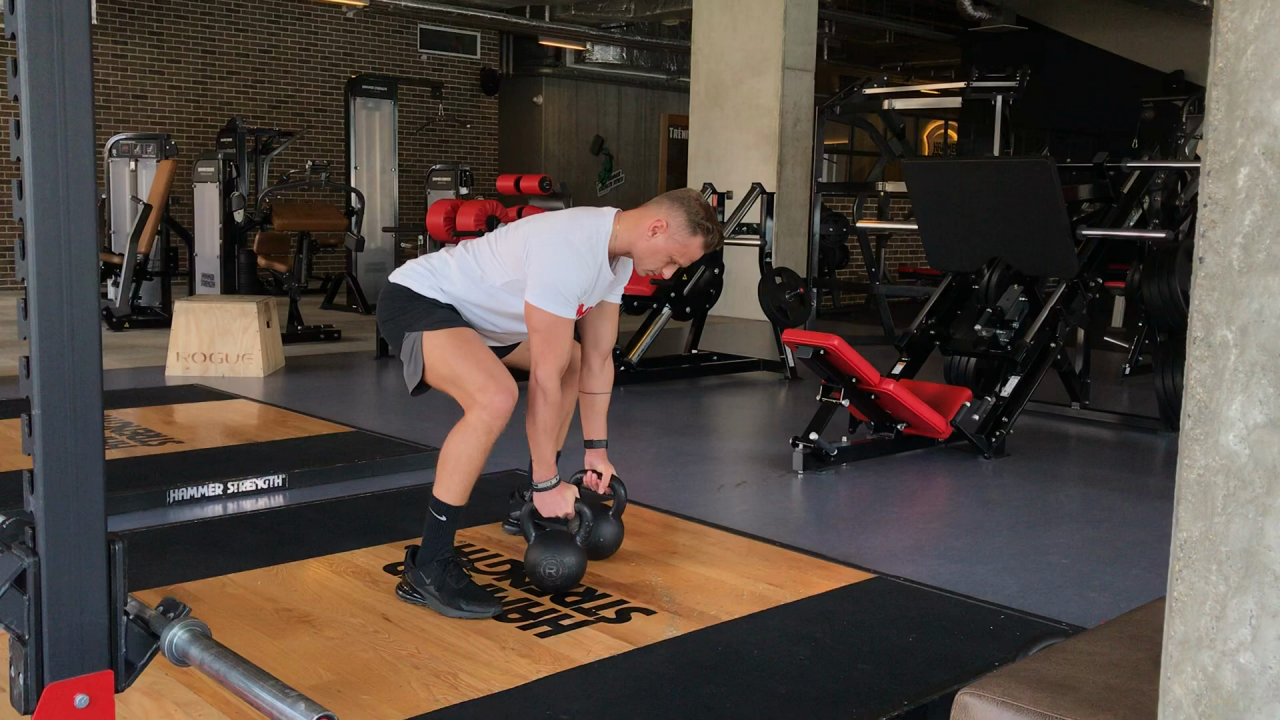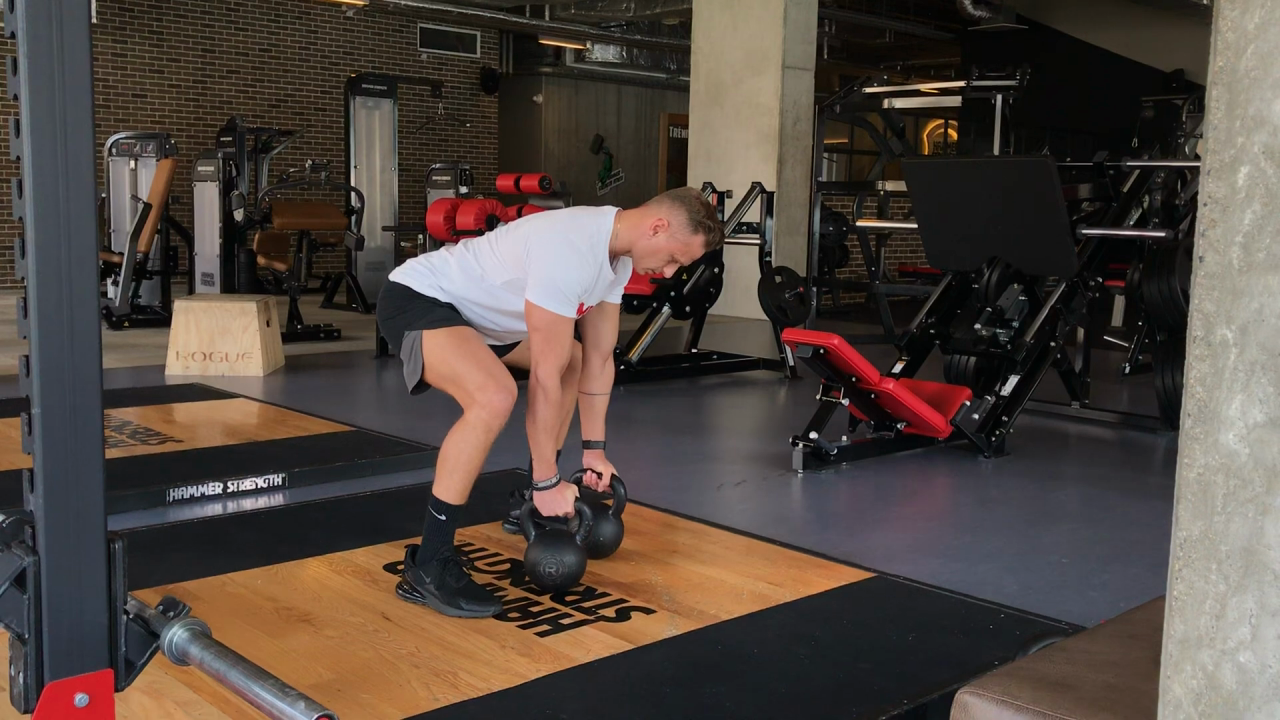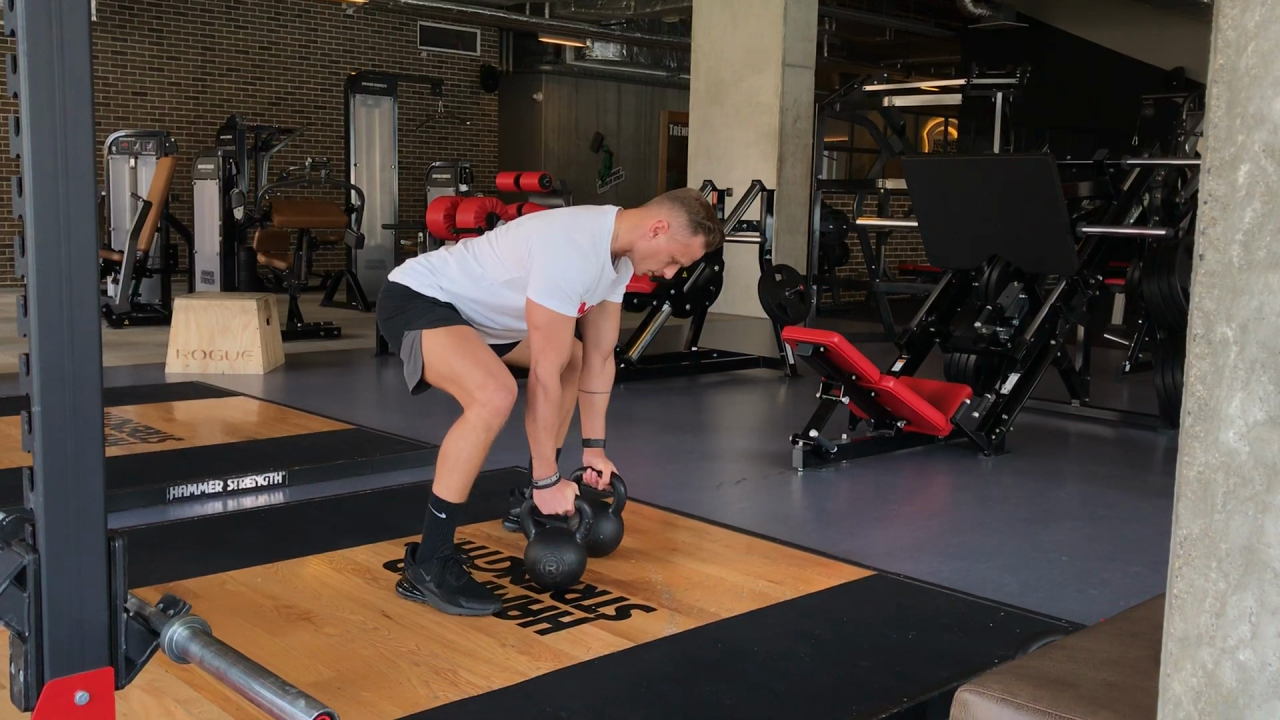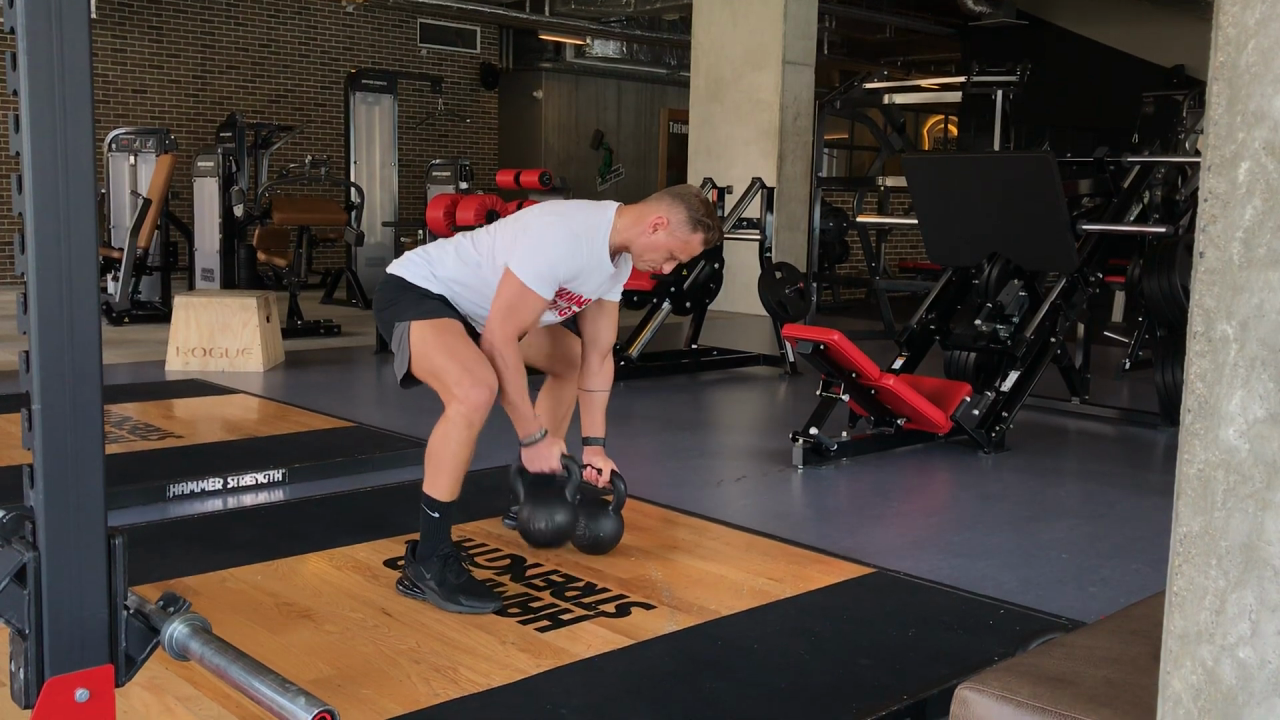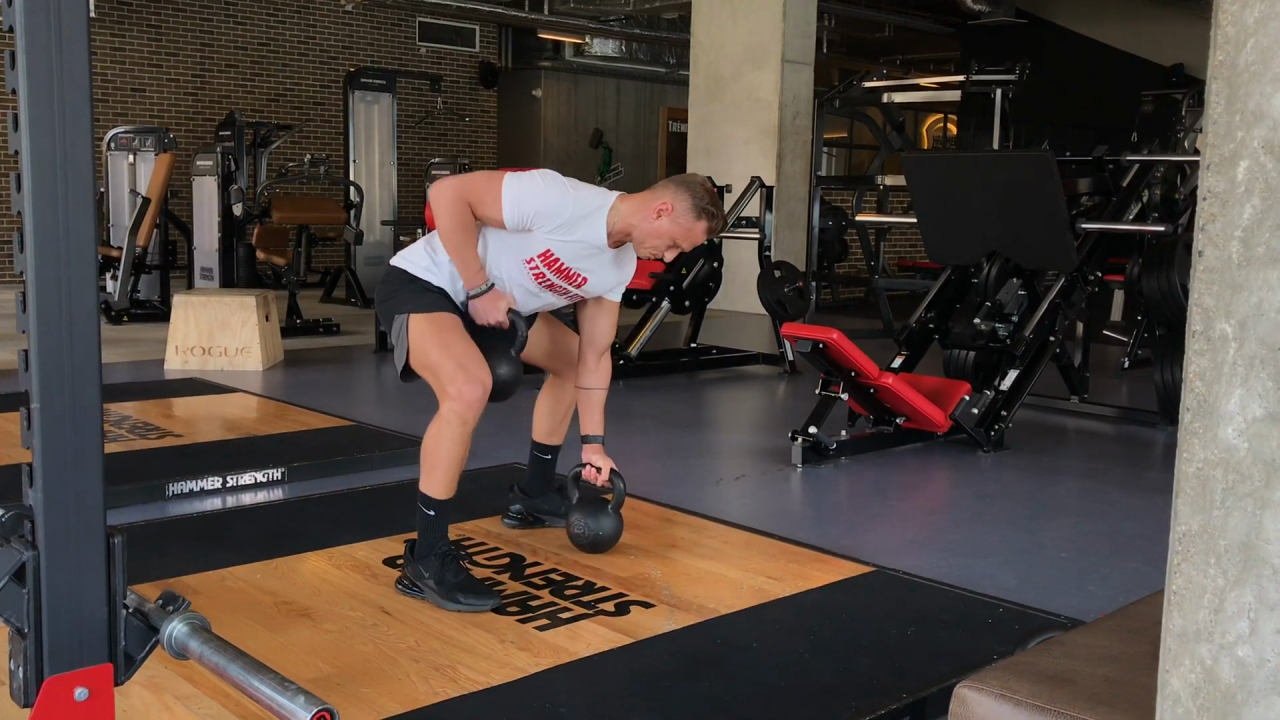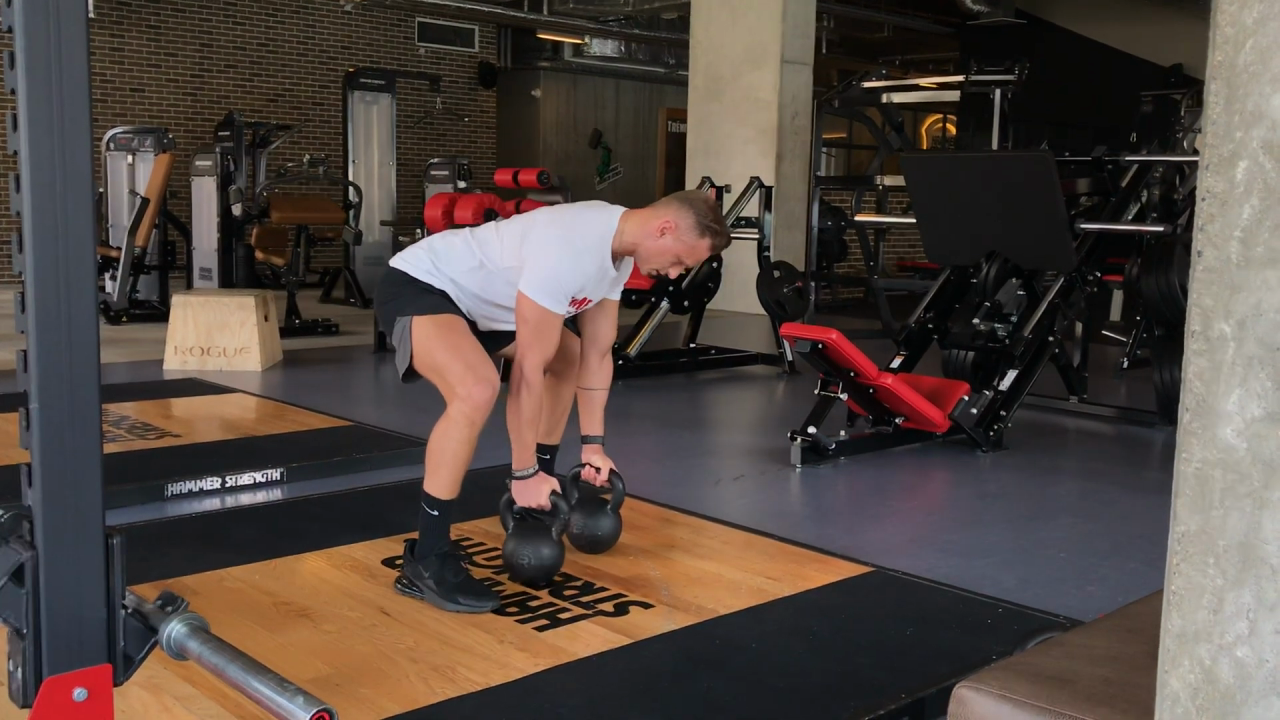
dt=0.7s
person 1, frame 1
left shoulder: (616, 252)
right shoulder: (570, 251)
left elbow: (597, 358)
right elbow: (545, 379)
left wrist: (597, 449)
right wrist: (548, 482)
left hip: (472, 306)
right hip: (417, 298)
left knee: (572, 359)
right knee: (494, 397)
left ankle: (528, 502)
right ankle: (429, 567)
person 1, frame 2
left shoulder: (616, 251)
right shoulder: (571, 250)
left elbow: (598, 358)
right elbow: (545, 377)
left wrist: (594, 449)
right wrist: (548, 481)
left hip: (469, 305)
right hip: (417, 296)
left knee: (572, 359)
right knee: (494, 396)
left ankle: (529, 501)
right ankle: (428, 566)
person 1, frame 3
left shoulder: (618, 253)
right shoulder: (573, 249)
left elbow: (598, 357)
right elbow: (545, 375)
left wrist: (594, 448)
right wrist: (547, 479)
left hip: (473, 305)
right hip: (417, 296)
left knee: (572, 358)
right knee: (494, 395)
left ankle: (528, 500)
right ankle: (429, 564)
person 1, frame 4
left shoulder: (617, 256)
right shoulder: (566, 237)
left elbow: (598, 356)
right elbow: (498, 340)
left wrist: (594, 445)
right wrist: (533, 439)
left hip: (468, 303)
right hip: (416, 289)
left knee: (572, 358)
right knee: (475, 391)
right ankle: (430, 562)
person 1, frame 5
left shoulder: (620, 262)
right shoulder: (559, 199)
left elbow: (594, 355)
right elbow: (447, 194)
left wrist: (592, 444)
right wrist: (480, 290)
right hip: (420, 280)
left knee: (570, 358)
right knee: (469, 388)
left ankle: (533, 495)
right ankle: (427, 560)
person 1, frame 6
left shoulder: (618, 249)
right shoulder: (569, 248)
left elbow: (596, 353)
right elbow: (528, 368)
left wrist: (592, 444)
right wrist: (524, 472)
left hip: (470, 292)
right hip: (417, 284)
left knee: (570, 358)
right knee: (477, 390)
left ankle: (539, 496)
right ankle: (427, 560)
